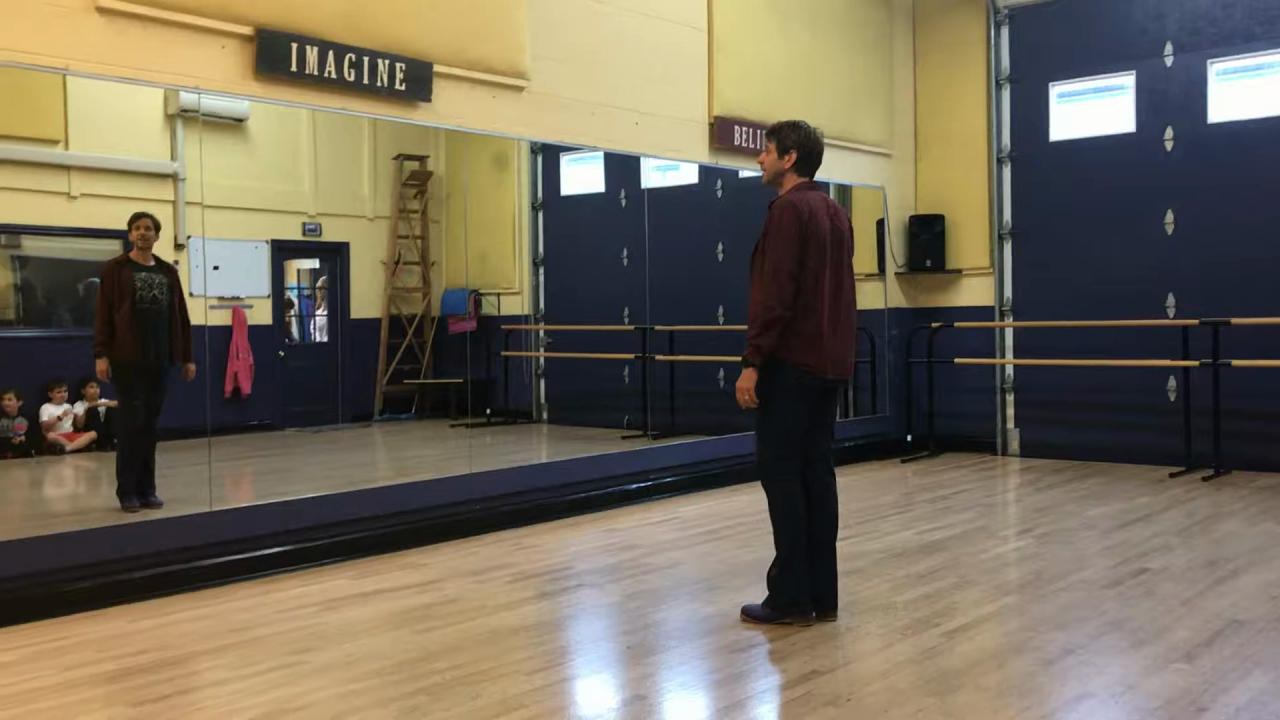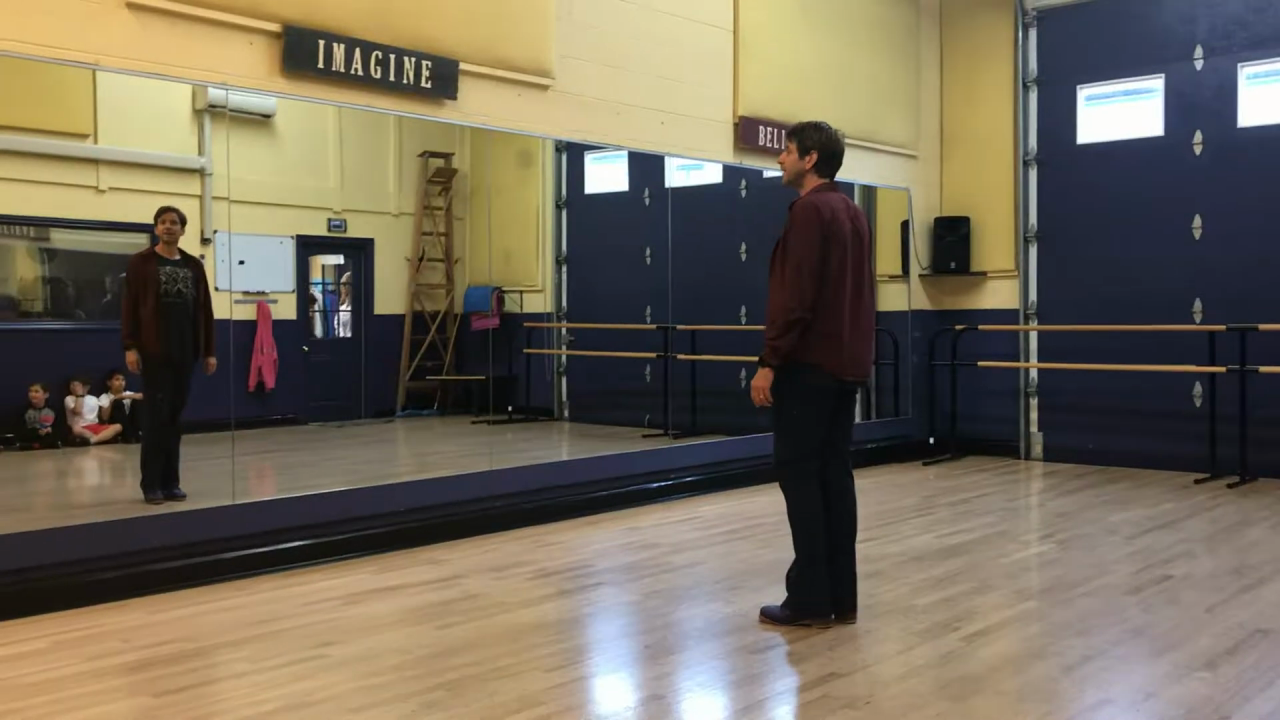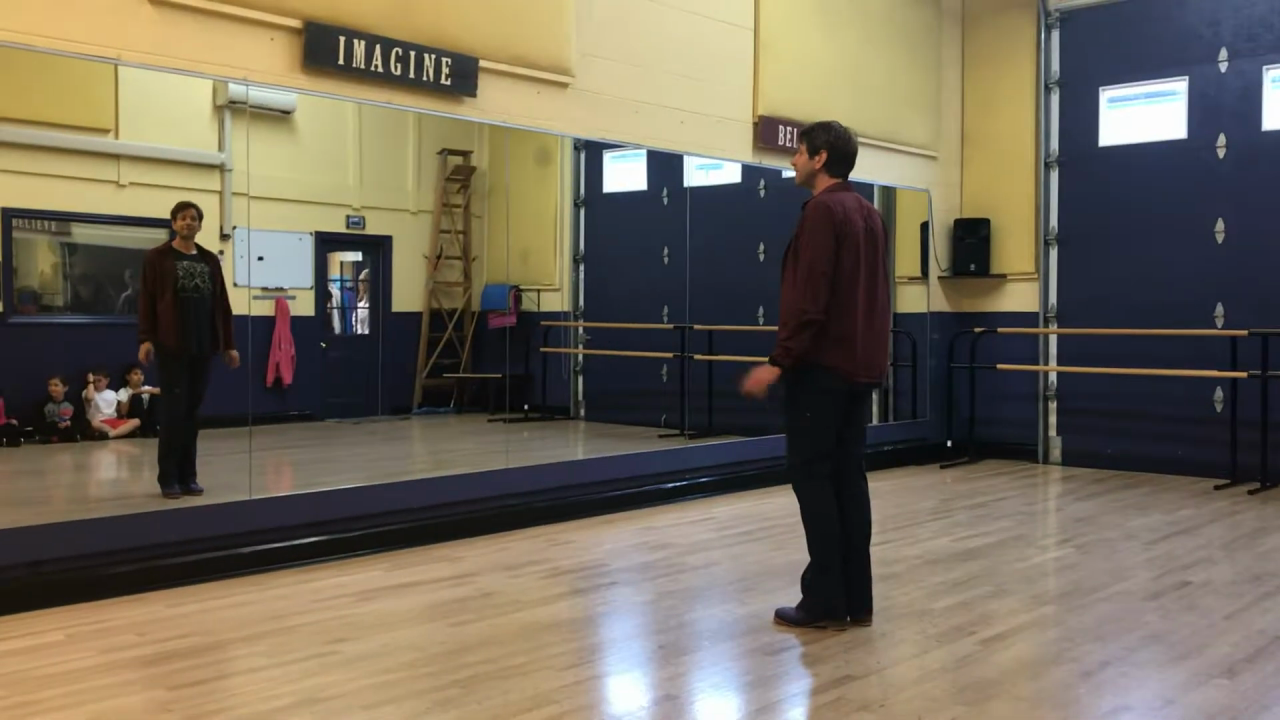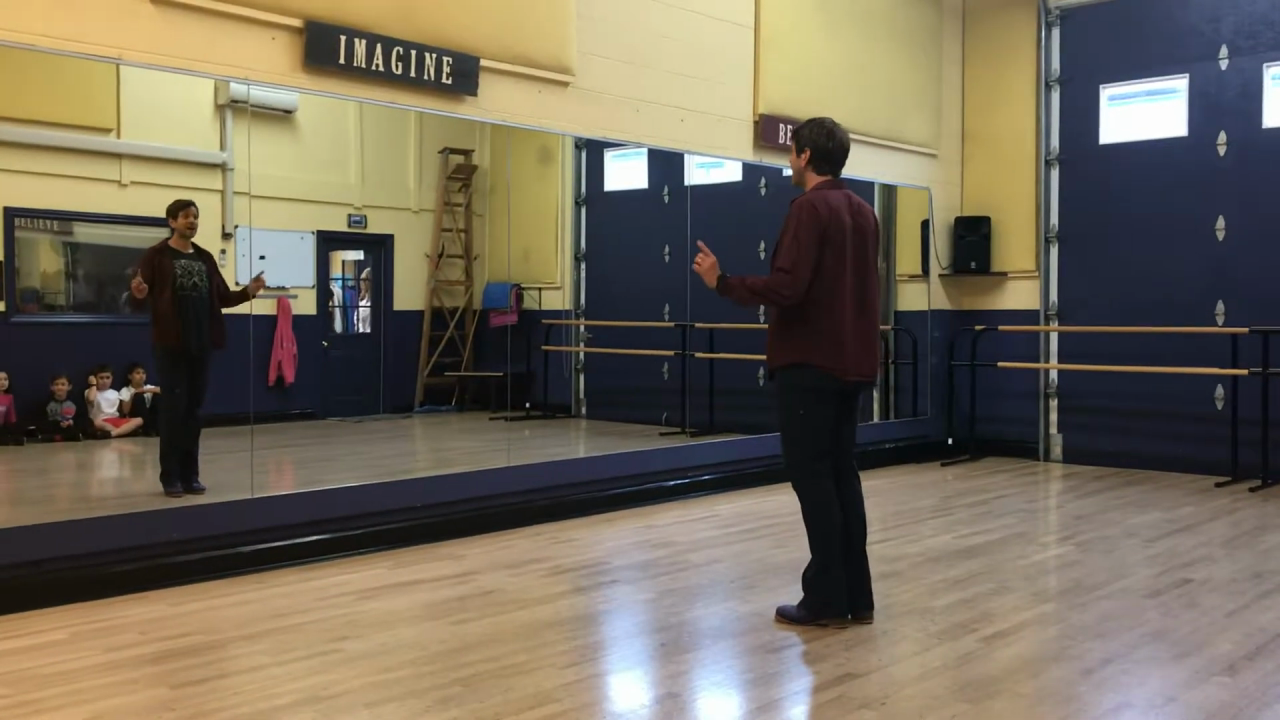
dt=0.5s
person 1, frame 1
left shoulder: (789, 209)
right shoulder: (835, 213)
left elbow: (776, 295)
left wrist: (752, 362)
left hip: (790, 365)
right hip: (828, 363)
left knee: (781, 474)
right knee: (816, 473)
left ankle: (790, 598)
right ankle: (822, 594)
person 1, frame 2
left shoulder: (809, 210)
right shoulder: (854, 213)
left elbow: (795, 296)
left wrist: (769, 362)
left hip: (809, 365)
right hip: (847, 364)
left knee: (799, 475)
right knee: (835, 474)
left ankle: (810, 598)
right ankle: (841, 596)
person 1, frame 3
left shoulder: (822, 211)
right shoulder: (868, 214)
left elbow: (809, 299)
left wrist: (776, 361)
left hip: (821, 367)
right hip: (860, 366)
left knee: (811, 477)
right knee: (847, 475)
left ankle: (824, 602)
right ankle: (856, 599)
person 1, frame 4
left shoulder: (809, 208)
right shoulder: (863, 212)
left elbow: (787, 286)
left wrist: (723, 282)
left hip: (808, 364)
right hip: (852, 364)
left knee: (811, 476)
right knee: (842, 474)
left ankle: (826, 599)
right ankle: (856, 596)
person 2, frame 1
left shoulder: (168, 272)
right shoulder: (115, 269)
left elbow: (180, 316)
right elbow: (104, 315)
left wrist: (187, 357)
right wrist: (101, 354)
left hip: (160, 359)
right hip: (128, 360)
left knee: (150, 424)
right knee: (131, 423)
left ankle: (147, 489)
right ankle: (127, 491)
person 2, frame 2
left shoulder: (194, 266)
right shoulder: (141, 263)
left elbow: (204, 311)
right elbow: (130, 308)
left wrist: (209, 351)
right wrist: (130, 346)
left hip: (185, 352)
right hip: (154, 352)
left knee: (175, 417)
right knee: (156, 416)
left ankle: (171, 482)
right ankle: (151, 483)
person 2, frame 3
left shoulder: (210, 260)
right shoulder: (158, 258)
left elbow: (222, 304)
right elbow: (147, 300)
left wrist: (229, 344)
right wrist: (146, 337)
left hip: (202, 347)
right hip: (171, 347)
left knee: (192, 411)
right knee: (173, 411)
left ankle: (187, 476)
right ankle: (168, 478)
person 2, frame 4
left shoulder: (205, 258)
right shoulder: (156, 256)
left elbow: (222, 297)
right elbow: (143, 297)
left wrist: (248, 292)
right wrist: (138, 294)
left hip: (202, 345)
right hip: (171, 345)
left knee: (193, 410)
right knee: (174, 408)
left ankle: (190, 474)
right ankle: (170, 476)
